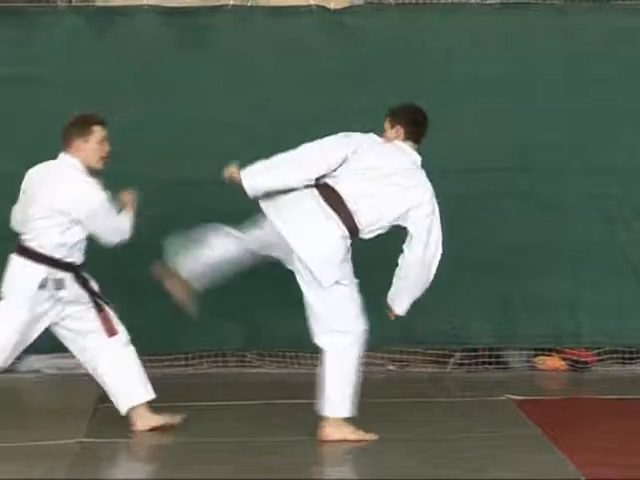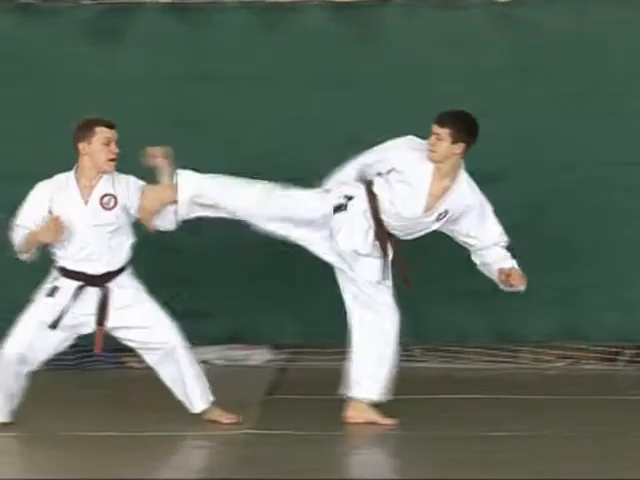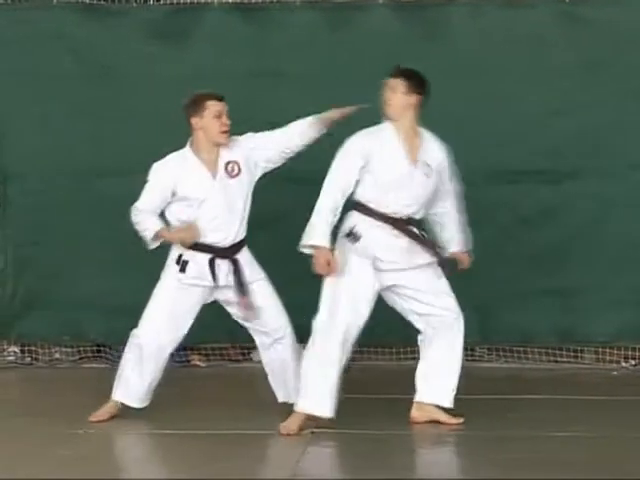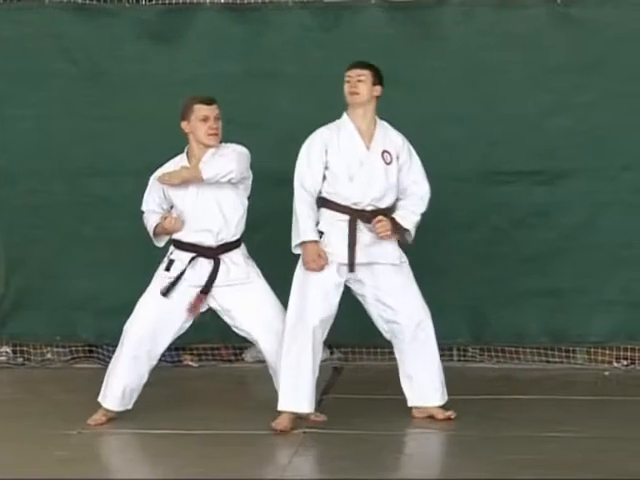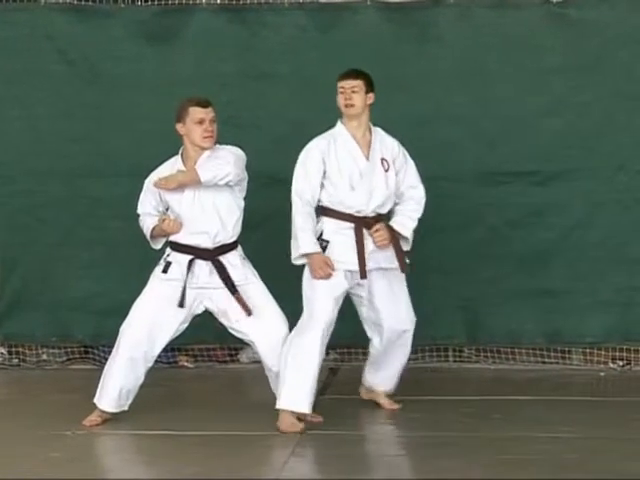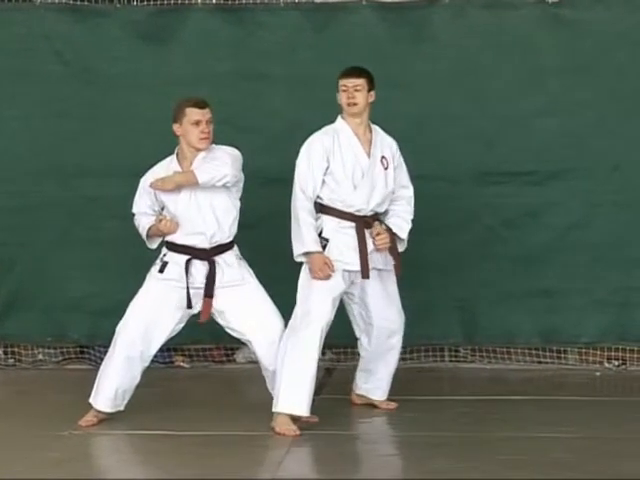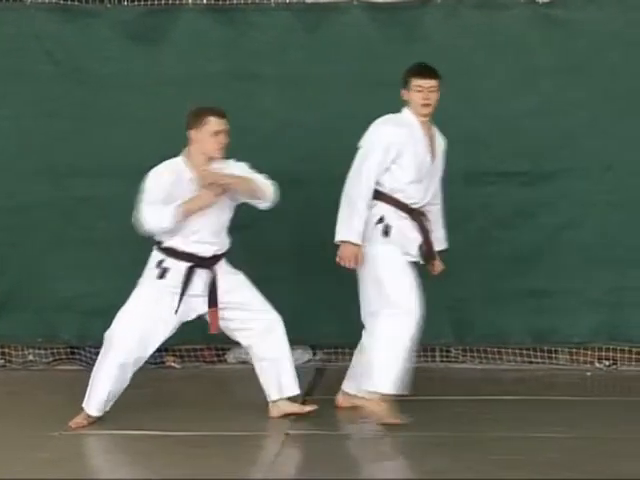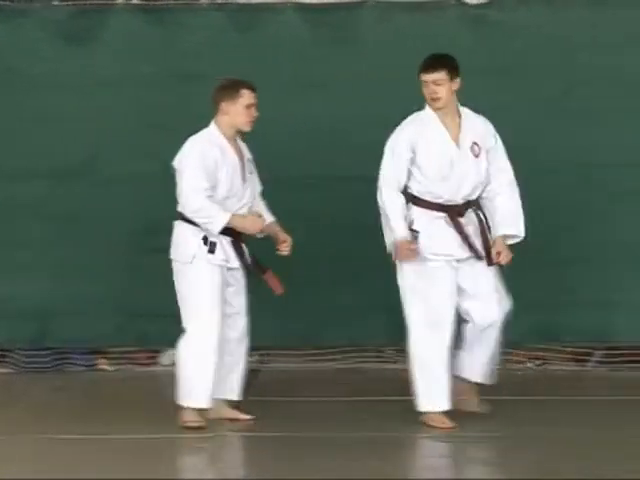
dt=0.5s
person 1, frame 1
left shoulder: (362, 145)
right shoulder: (422, 190)
left elbow: (303, 161)
right elbow: (424, 253)
left wrist: (248, 175)
right wrist: (399, 299)
left hip: (294, 217)
right hip: (325, 246)
left knee: (239, 242)
right knee: (343, 331)
left ankle: (182, 275)
right ankle: (334, 422)
person 1, frame 2
left shoulder: (469, 201)
right shoulder: (409, 151)
left elbow: (488, 243)
right elbow: (362, 165)
left wrist: (505, 269)
right wrist: (334, 191)
left hip: (369, 247)
right hip: (341, 214)
left knee: (379, 319)
right knee: (265, 203)
left ankle: (359, 404)
right ankle: (177, 189)
person 1, frame 3
left shoulder: (436, 151)
right shoulder: (364, 142)
left elbow: (444, 200)
right elbow: (332, 193)
left wrist: (456, 244)
right wrist: (320, 243)
left hip: (410, 250)
right hip: (363, 244)
left knee: (447, 318)
right knee: (337, 324)
left ankle: (427, 404)
right ankle: (307, 409)
person 1, frame 4
left shoulder: (396, 142)
right shoulder: (323, 138)
left elbow: (417, 188)
right elbow: (303, 192)
left wrist: (398, 221)
right wrist: (307, 240)
left hip: (378, 241)
right hip: (330, 237)
left knee: (412, 317)
right knee: (306, 319)
left ankle: (425, 400)
right ankle: (291, 407)
person 1, frame 5
left shoulder: (391, 147)
right shoulder: (320, 148)
left elbow: (413, 194)
right elbow: (302, 203)
left wrist: (395, 229)
right wrist: (310, 252)
left hip: (379, 248)
right hip: (333, 245)
left knee: (397, 323)
right knee: (315, 323)
left ankle: (374, 385)
right ankle: (289, 408)
person 1, frame 6
left shoulder: (387, 144)
right shoulder: (321, 142)
left elbow: (403, 194)
right elbow: (302, 199)
left wrist: (392, 230)
right wrist: (310, 251)
left hip: (373, 246)
right hip: (332, 242)
left knee: (387, 323)
right knee: (310, 323)
left ankle: (368, 389)
right ankle: (285, 410)
person 1, frame 7
left shoulder: (436, 140)
right shoulder: (388, 129)
left elbow: (432, 198)
right elbow: (359, 183)
left wrist: (435, 247)
right wrist: (349, 237)
left hip: (408, 233)
right hip: (382, 228)
left knee: (385, 316)
right knee: (402, 309)
left ankle: (353, 389)
right ankle: (375, 392)
person 1, frame 8
left shoulder: (481, 128)
right shoulder: (410, 130)
left elbow: (499, 184)
right elbow: (388, 187)
left wrist: (502, 234)
right wrist: (398, 236)
left hip: (466, 230)
right hip: (424, 233)
left knee: (491, 308)
right knee: (431, 320)
left ankle: (468, 376)
right ankle: (432, 404)
person 2, frame 1
left shoulder: (38, 173)
right shoulder: (81, 187)
right elbow: (113, 232)
right wrist: (126, 210)
left hip: (65, 282)
right hip: (37, 280)
left knee: (112, 337)
left ankle: (140, 414)
person 2, frame 2
left shoulder: (126, 186)
right shoulder: (49, 190)
left elbow: (165, 220)
left wrist: (165, 175)
right wrist: (38, 236)
left hip: (116, 290)
right hip: (65, 290)
left knee: (167, 341)
left ankle: (205, 407)
person 2, frame 3
left shoulder: (247, 148)
right shoulder: (169, 168)
left elbow: (289, 136)
right elbow: (142, 213)
left wrist: (327, 118)
right wrist: (168, 234)
left hip: (236, 263)
right hip: (190, 265)
left knee: (274, 328)
right knee: (153, 332)
left ankle: (297, 399)
right ankle: (121, 400)
person 2, frame 4
left shoulder: (237, 155)
right shoulder: (165, 174)
left elbow: (225, 167)
right elbow: (151, 214)
left wrist: (184, 175)
right wrist: (162, 227)
left hip: (231, 265)
right hip: (183, 266)
left knee: (275, 330)
right knee: (140, 332)
right ankle: (112, 403)
person 2, frame 5
left shoulder: (232, 156)
right shoulder: (160, 176)
left elbow: (223, 170)
right elbow: (147, 218)
left wrist: (177, 180)
right wrist: (160, 229)
left hip: (227, 267)
right hip: (179, 269)
left knee: (273, 331)
right knee: (137, 334)
right ankle: (107, 405)
person 2, frame 6
left shoulder: (228, 157)
right shoulder: (157, 174)
left elbow: (219, 171)
right elbow: (143, 217)
left wrist: (174, 181)
right wrist: (156, 229)
left hip: (224, 267)
right hip: (175, 268)
left knee: (269, 329)
right knee: (133, 333)
right ankle: (103, 405)
person 2, frame 7
left shoulder: (232, 171)
right shoulder: (163, 175)
left elbow: (266, 193)
right elbow: (148, 220)
left wrist: (225, 180)
right wrist: (191, 204)
left hip: (216, 273)
right hip: (170, 273)
left knee: (266, 325)
right knee: (127, 337)
left ankle: (280, 400)
right ankle: (91, 409)
person 2, frame 8
left shoulder: (241, 150)
right shoulder: (200, 147)
left elbow: (252, 199)
right elbow: (194, 203)
left wrist: (275, 230)
right wrist: (239, 222)
left hip: (229, 248)
right hip: (199, 246)
left knee: (233, 327)
right knee: (202, 326)
left ankle: (219, 400)
right ankle: (191, 405)
